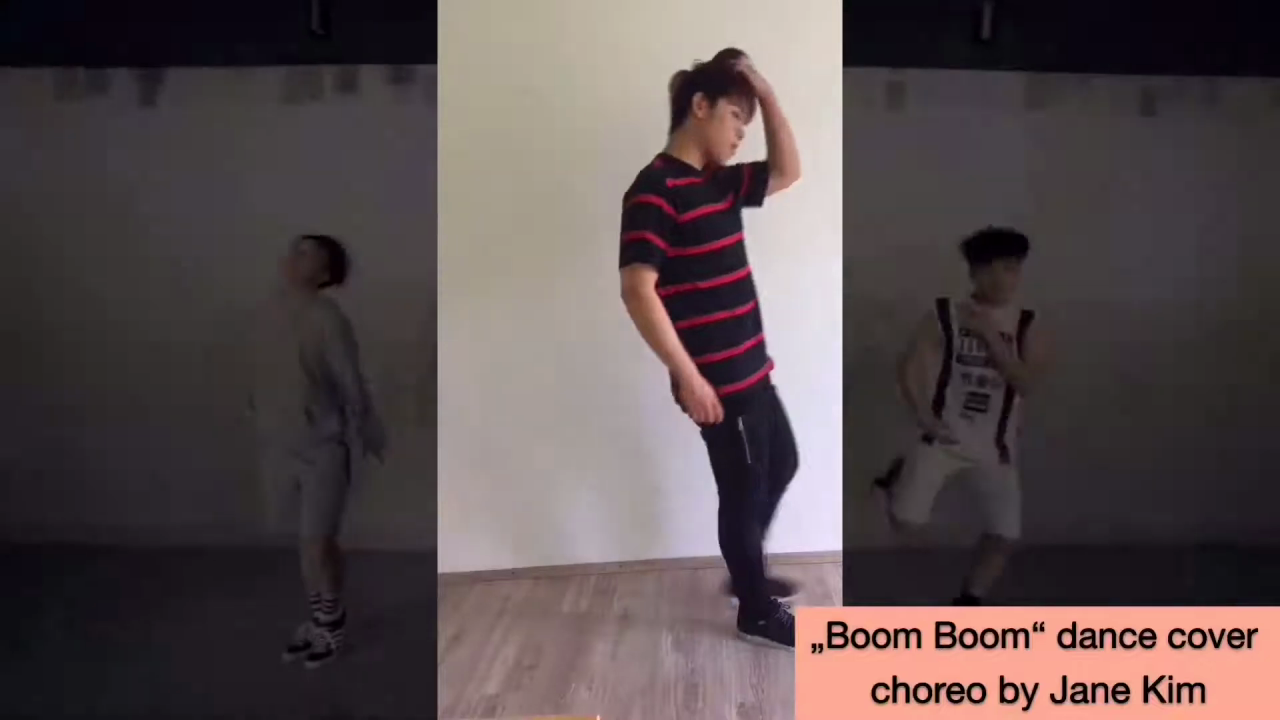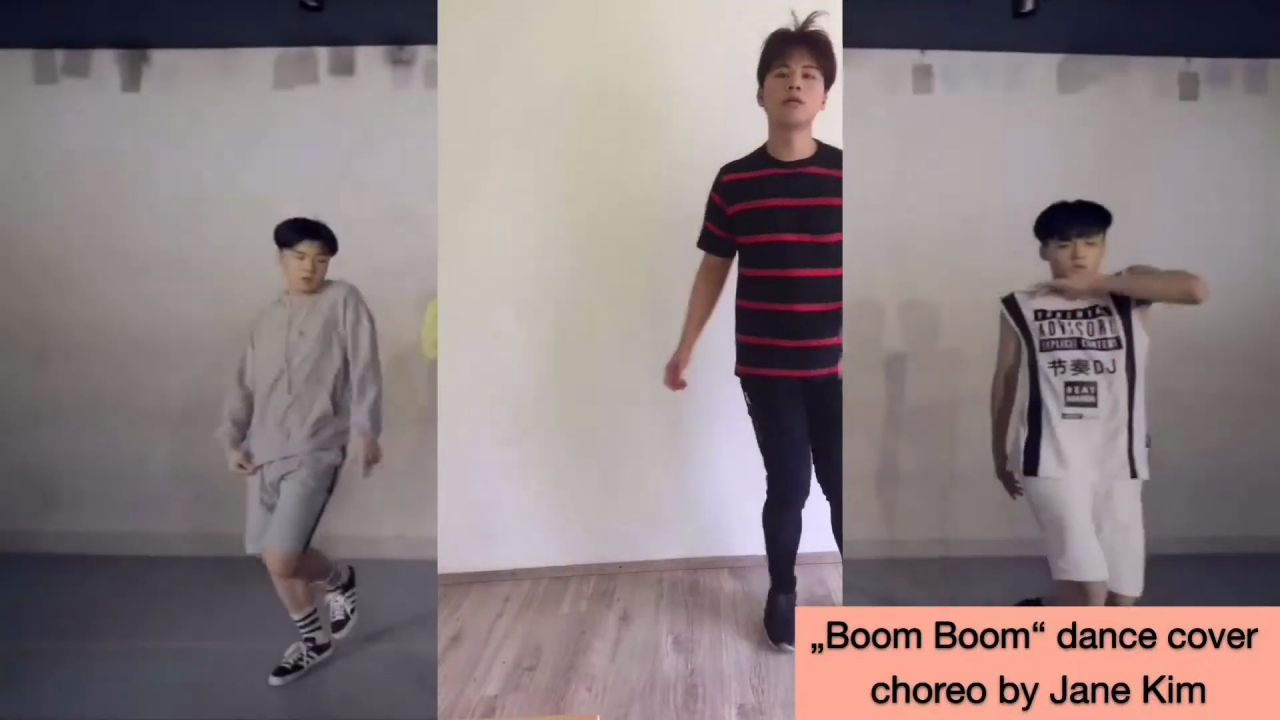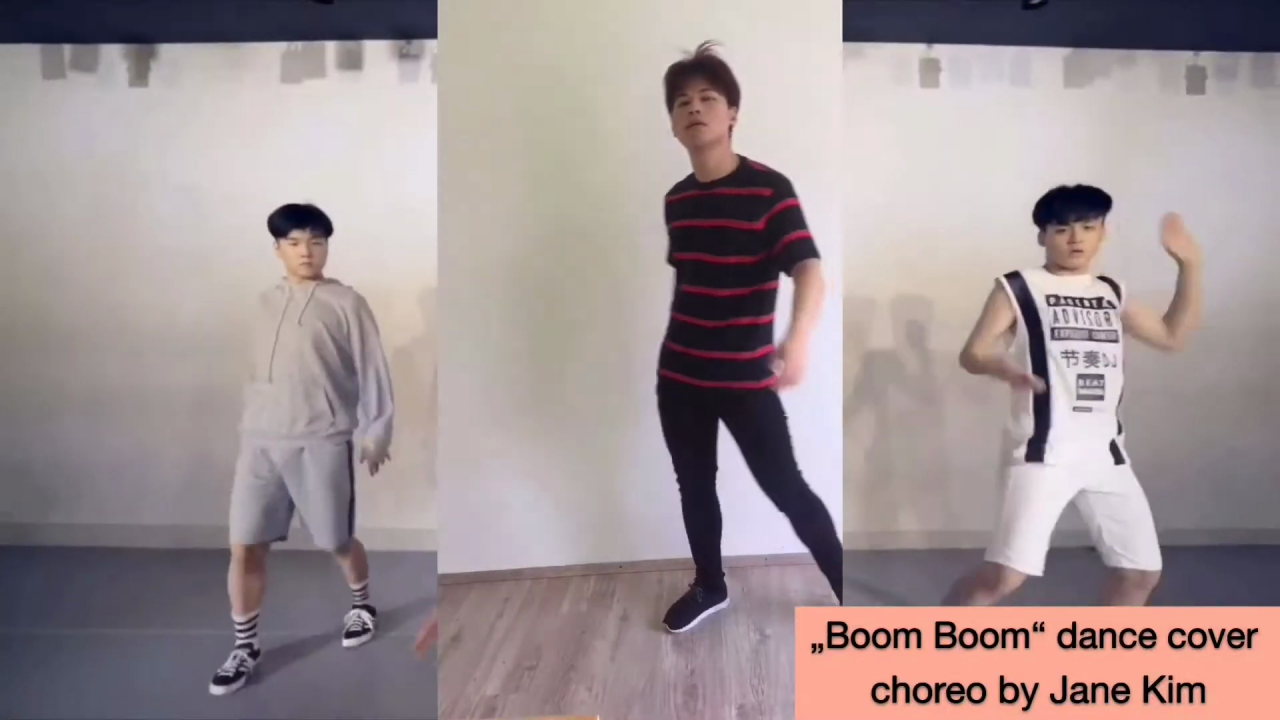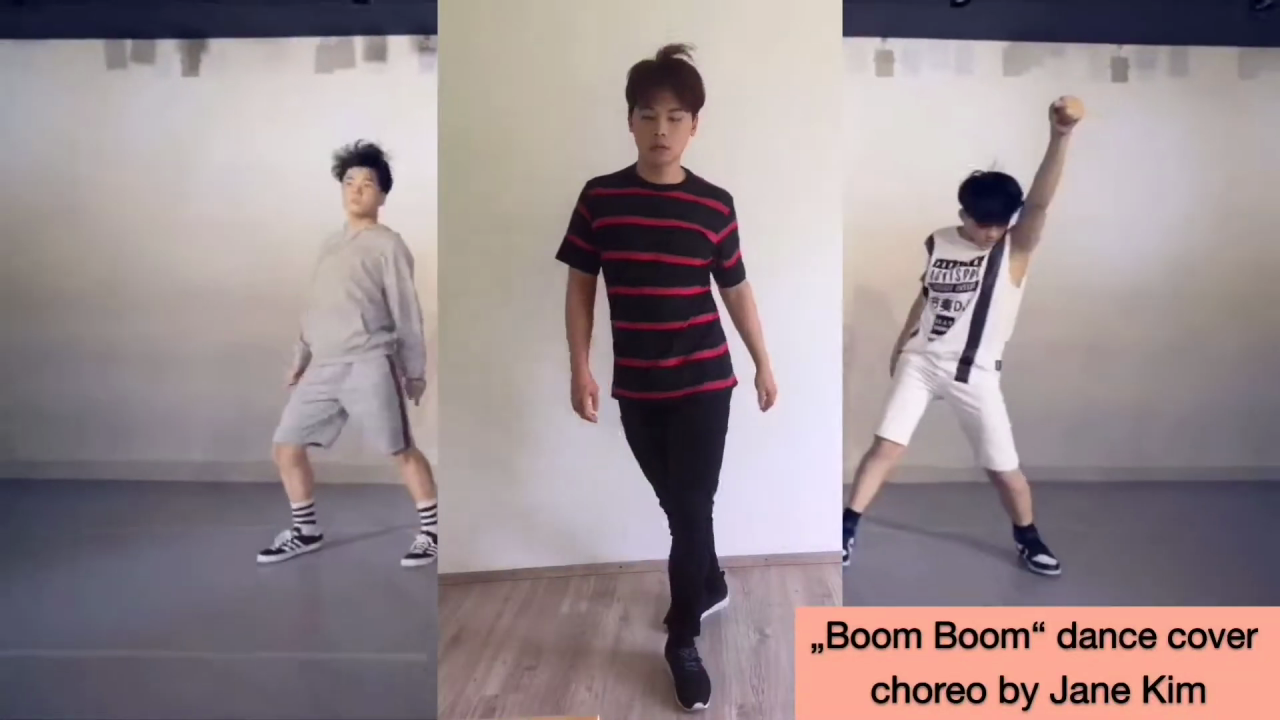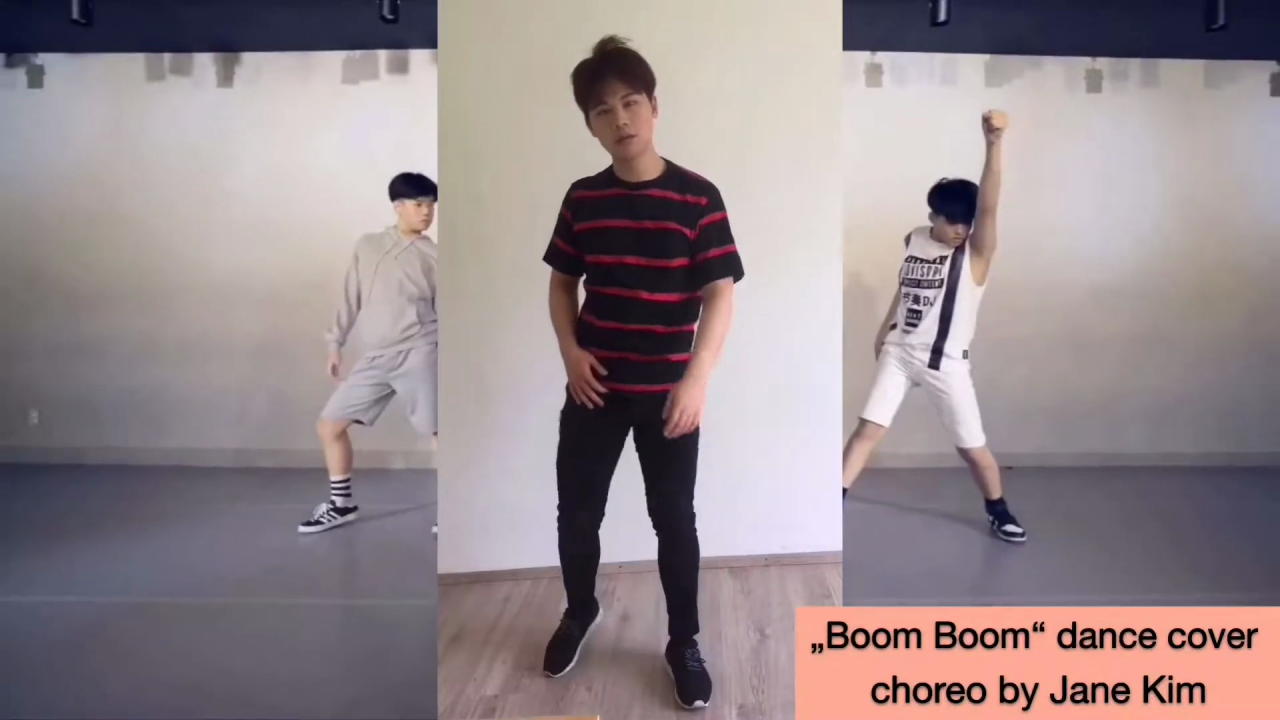
dt=0.7s
person 1, frame 1
left shoulder: (719, 184)
right shoulder: (655, 189)
left elbow: (788, 169)
right elbow: (637, 290)
left wrist: (763, 91)
right wrist: (686, 375)
left hip: (749, 368)
right hip: (715, 376)
left knee: (781, 465)
right knee: (744, 491)
left ankle: (748, 575)
right ankle: (757, 613)
person 1, frame 2
left shoulder: (844, 175)
right shoulder: (735, 181)
right elbow: (713, 268)
right wrist: (684, 349)
left hip: (834, 364)
right hip: (766, 367)
left knee: (841, 487)
right knee: (789, 485)
right ankle: (781, 591)
person 1, frame 3
left shoulder: (769, 190)
right shoulder: (677, 199)
left elbow: (810, 274)
left wrist: (797, 341)
left hip: (745, 377)
right hip: (680, 375)
left knee: (784, 487)
right knee: (694, 484)
left ankle: (844, 589)
right ankle: (709, 584)
person 1, frame 4
left shoulder: (714, 204)
right shoulder: (600, 197)
left elbow: (735, 288)
right elbow: (580, 285)
left wrist: (763, 363)
right wrist: (579, 366)
left hip: (704, 382)
right hip: (636, 387)
left knee: (689, 511)
right knee: (679, 506)
left ankle: (682, 641)
right ankle: (711, 586)
person 1, frame 5
left shoulder: (697, 197)
right shoulder: (582, 199)
left elbow: (719, 295)
right elbow: (562, 283)
left wrist: (694, 381)
right wrist: (569, 352)
left hip: (666, 386)
right hip: (594, 383)
left knee: (673, 516)
right knee: (576, 512)
left ankle: (684, 644)
right ankle: (578, 611)
person 2, frame 1
left shoulder: (329, 320)
right shoulder: (272, 312)
left elbow: (352, 388)
left wrist: (372, 439)
right wrist: (262, 419)
left hip: (322, 447)
right hip: (277, 446)
left knee: (319, 543)
right knee: (305, 540)
left ankle: (332, 620)
right ankle: (318, 618)
person 2, frame 2
left shoulder: (343, 300)
right shoulder: (267, 318)
left elbow: (364, 369)
right elbow: (244, 385)
left wrist: (366, 430)
right wrist: (232, 442)
left hip: (315, 453)
right hip: (265, 455)
left knee: (282, 559)
right knee: (278, 563)
left ankle: (339, 581)
right ankle: (313, 639)
person 2, frame 3
left shoulder: (346, 303)
right shoulder: (267, 303)
left elbow: (373, 373)
left wrist: (379, 432)
right wrist: (248, 432)
left hip: (321, 443)
right hip: (261, 442)
left knee: (337, 541)
right knee: (244, 549)
left ankle: (362, 603)
right ankle: (246, 647)
person 2, frame 4
left shoulder: (388, 245)
right shoulder: (331, 244)
left elbow: (406, 311)
left wrist: (415, 371)
right wrist: (301, 358)
left hip: (369, 363)
right hip: (323, 368)
left knee: (401, 451)
right knee: (285, 447)
left ankle: (431, 531)
right ankle: (306, 531)
person 2, frame 5
left shoulder: (433, 255)
right shoulder: (367, 246)
right elbow: (351, 298)
right wrist: (335, 343)
left hip: (419, 354)
right hip: (375, 357)
left knee: (440, 431)
right knee: (329, 424)
right ankle: (342, 505)
person 3, frame 1
left shoulder: (1029, 325)
right shoulder: (944, 313)
left elbow: (1027, 384)
right elbow: (909, 367)
left wrist: (988, 335)
right wrist: (922, 416)
left hip: (995, 443)
right hip: (942, 434)
left knee: (1003, 537)
right knee: (905, 518)
left ankle: (965, 607)
right ankle: (902, 473)
person 3, frame 2
left shoulder: (1131, 288)
right shoulder: (1020, 307)
left elbow: (1196, 290)
right elbow: (1005, 380)
left wrist: (1098, 284)
right wrist: (999, 450)
left hip: (1120, 462)
right hip: (1051, 460)
left knee: (1122, 595)
right knee: (1089, 587)
person 3, frame 3
left shoulder: (1112, 292)
right shoulder: (1018, 288)
left elbow: (1174, 336)
right elbow: (972, 354)
left wrist: (1190, 263)
right wrist: (1013, 368)
left hip: (1104, 452)
right hip: (1041, 451)
left knee: (1143, 568)
right knee: (1008, 574)
person 3, frame 4
left shoulder: (1015, 249)
right shoulder: (938, 243)
left elbow: (1040, 200)
left wrist: (1060, 135)
right wrist: (900, 345)
left hip: (974, 374)
right hip: (919, 362)
left knee: (1004, 468)
right knee: (885, 447)
left ankle: (1028, 539)
right ankle: (846, 531)
person 3, frame 5
left shoulder: (977, 252)
right shoulder: (914, 240)
left elbow: (988, 206)
left wrist: (994, 143)
right wrist: (885, 327)
left hip: (947, 361)
right hip: (899, 352)
left knee: (972, 446)
right knee: (869, 428)
left ankle: (999, 511)
